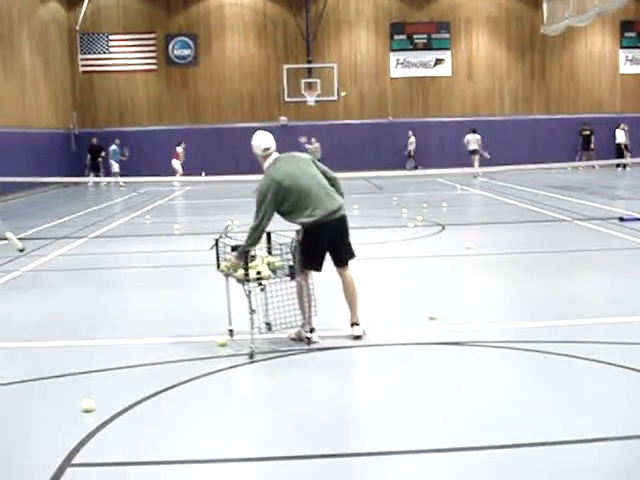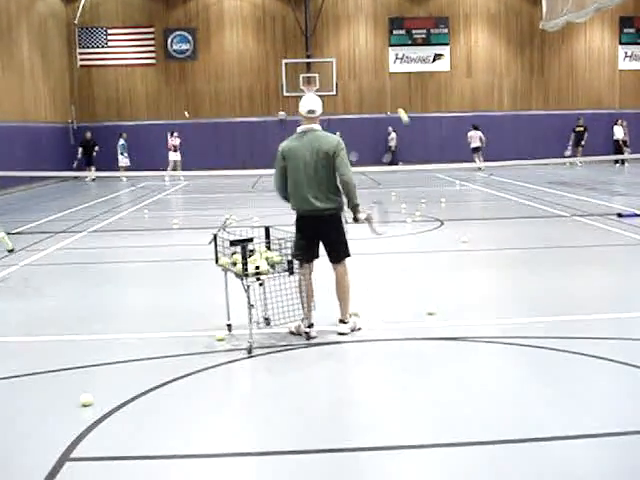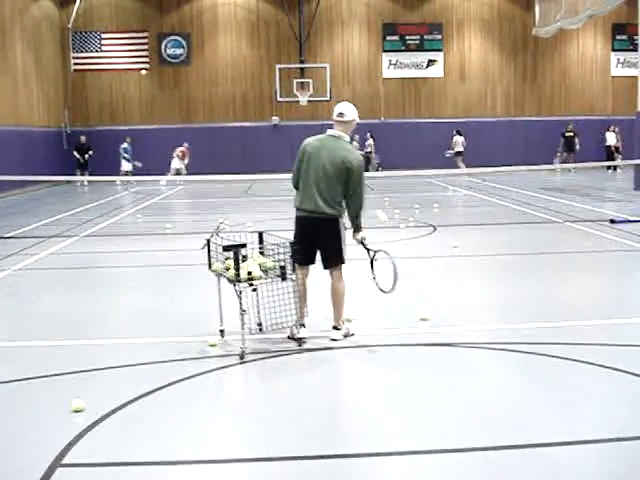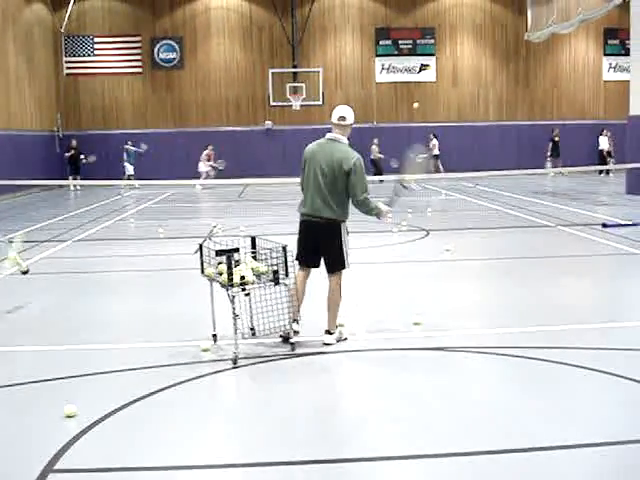
dt=0.5s
person 1, frame 1
left shoulder: (268, 182)
right shoulder: (302, 157)
left elbow: (260, 223)
right elbow: (333, 179)
left wrist: (242, 253)
left hip: (314, 226)
right hip: (337, 217)
left knee: (303, 275)
right knee: (344, 270)
left ankle: (307, 329)
right ankle: (356, 323)
person 1, frame 2
left shoulder: (285, 147)
right shoulder: (334, 142)
left elbow: (282, 188)
right elbow: (346, 180)
right wrist: (355, 207)
left hip: (304, 216)
right hip: (331, 213)
left knee: (305, 269)
right knee: (339, 266)
left ankle: (307, 323)
right ankle: (345, 320)
person 1, frame 3
left shoulder: (309, 144)
right shoulder: (354, 157)
left elbow: (295, 180)
right elbow: (355, 198)
right wrist: (357, 228)
left hip: (304, 216)
right hip: (330, 219)
left knee: (301, 270)
right knee: (336, 272)
left ankle: (300, 324)
right ankle: (338, 326)
person 1, frame 4
left shoulder: (311, 149)
right shoulder: (352, 158)
right elbow: (360, 199)
right wrist: (378, 210)
left hip: (307, 219)
right hip: (333, 223)
left knee: (303, 269)
right knee: (335, 276)
left ankle: (294, 320)
right ankle: (331, 331)
